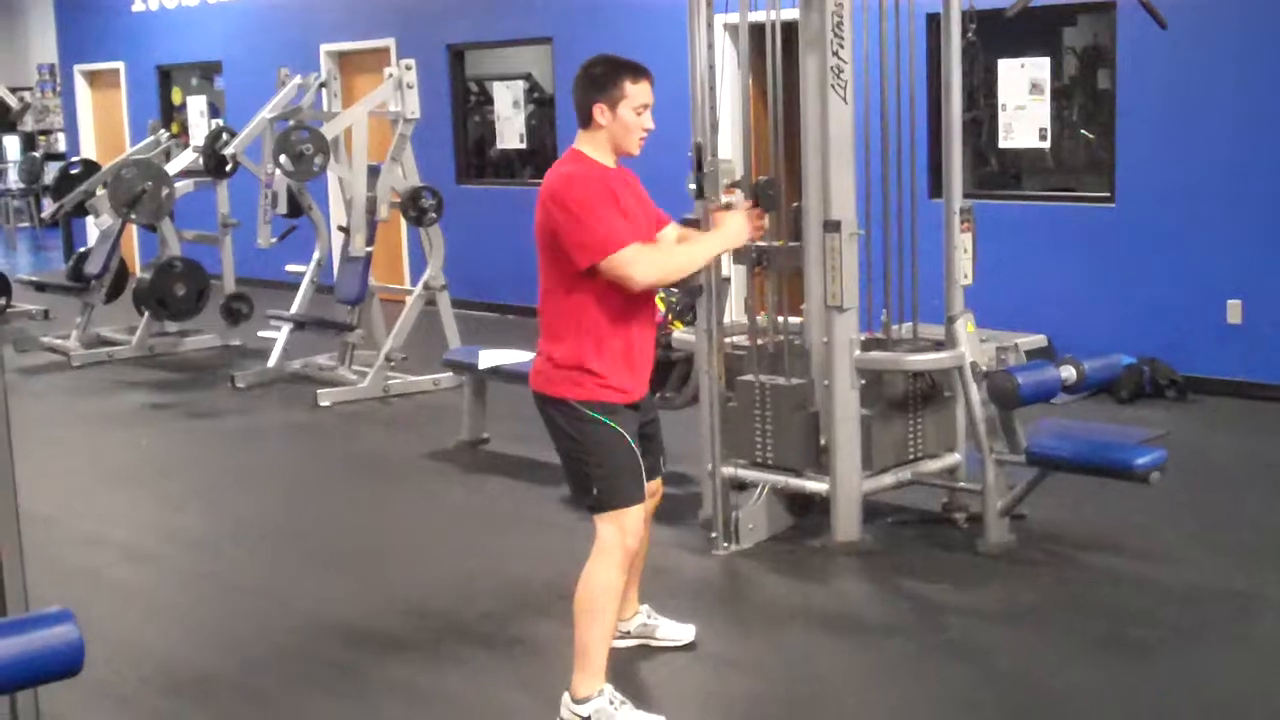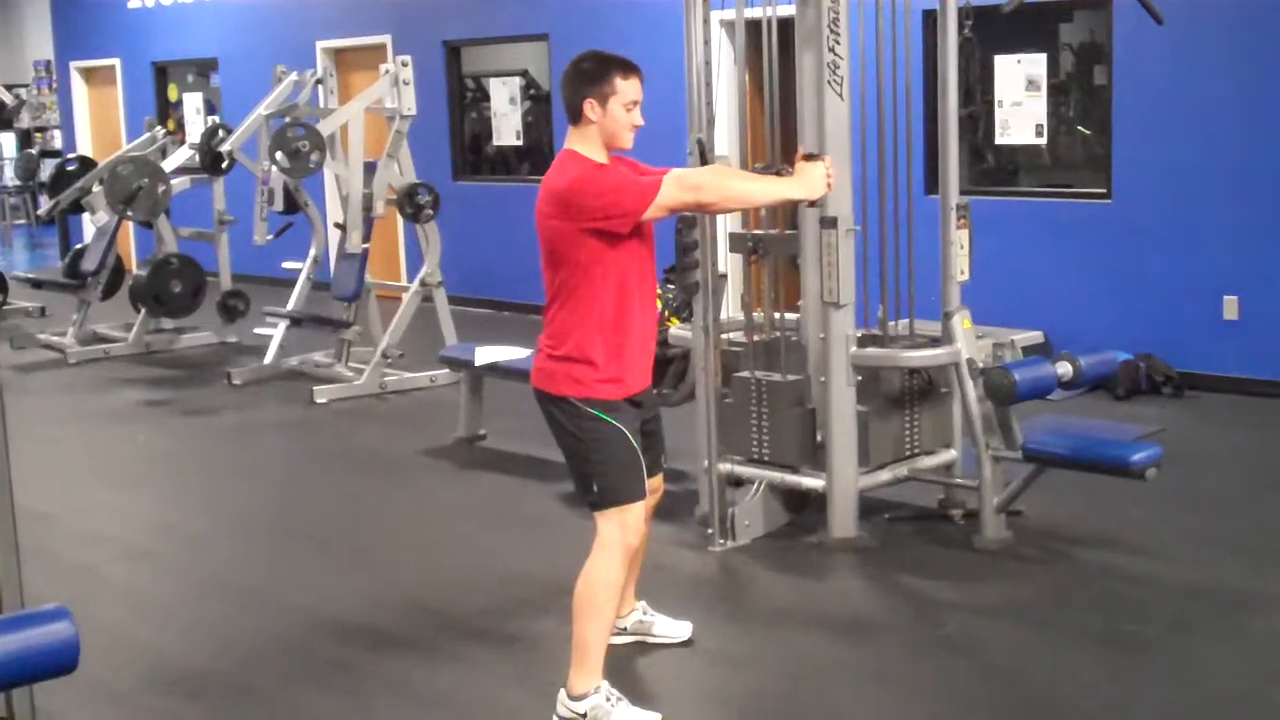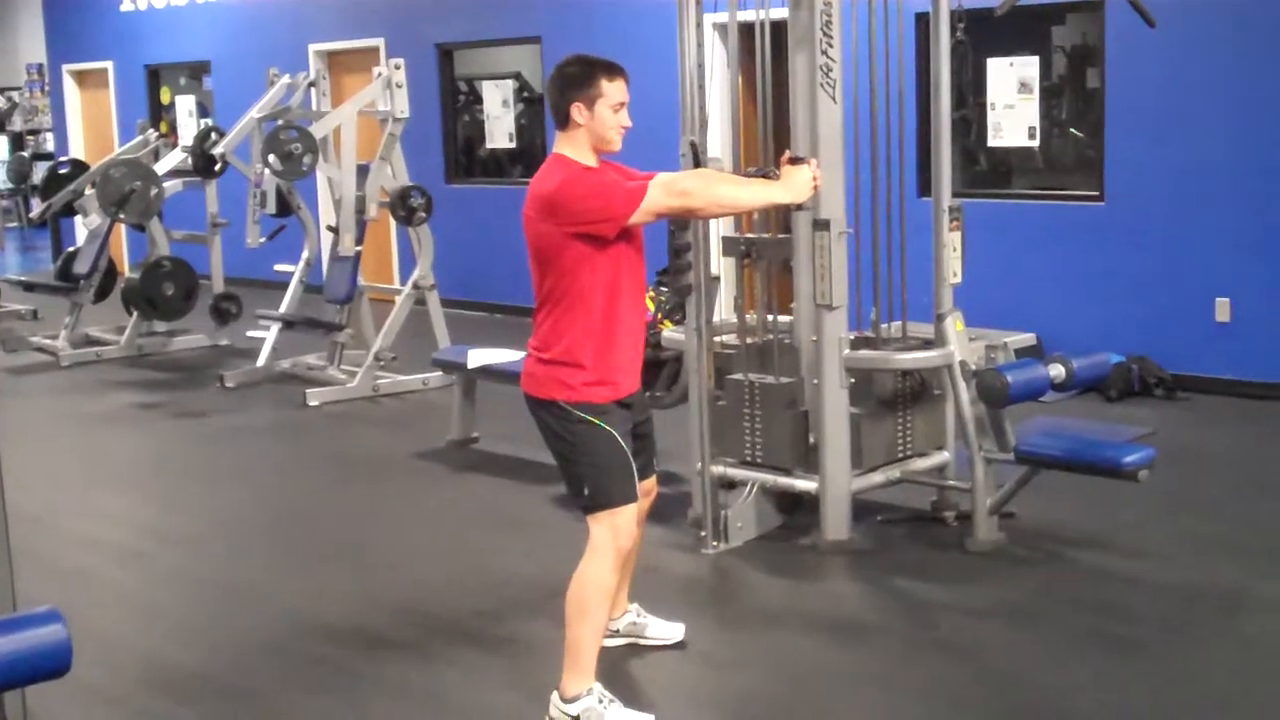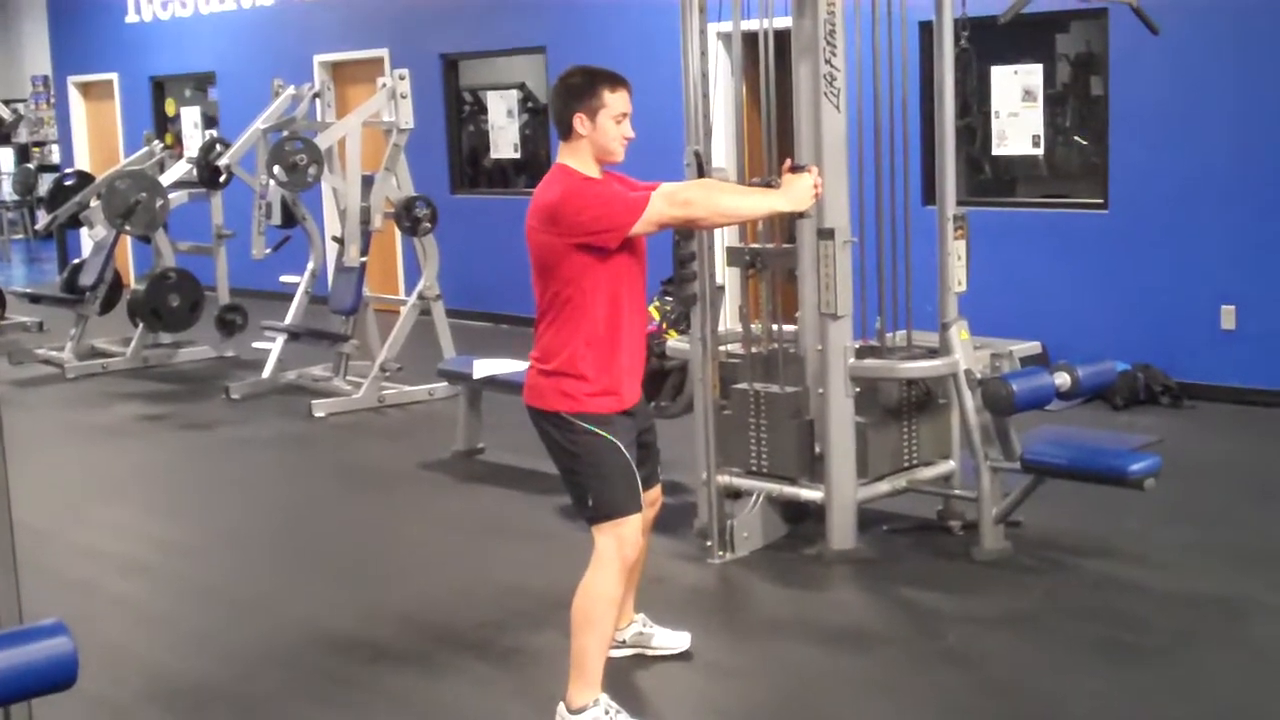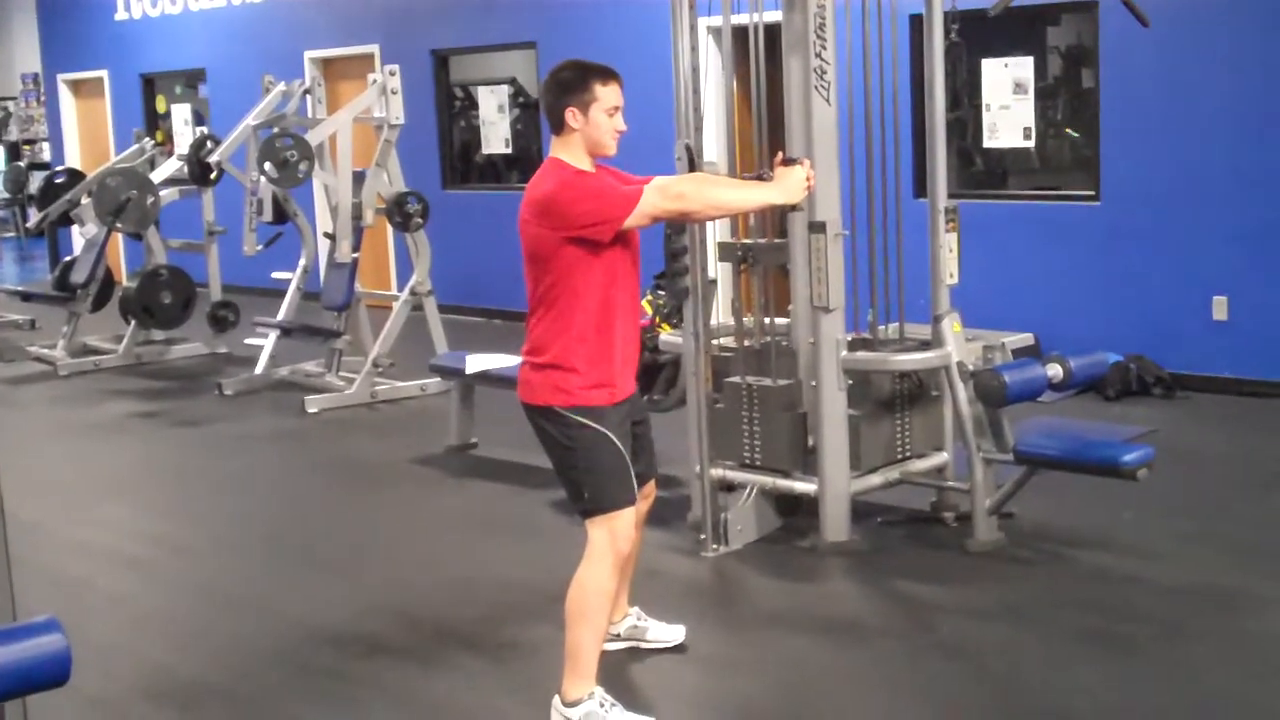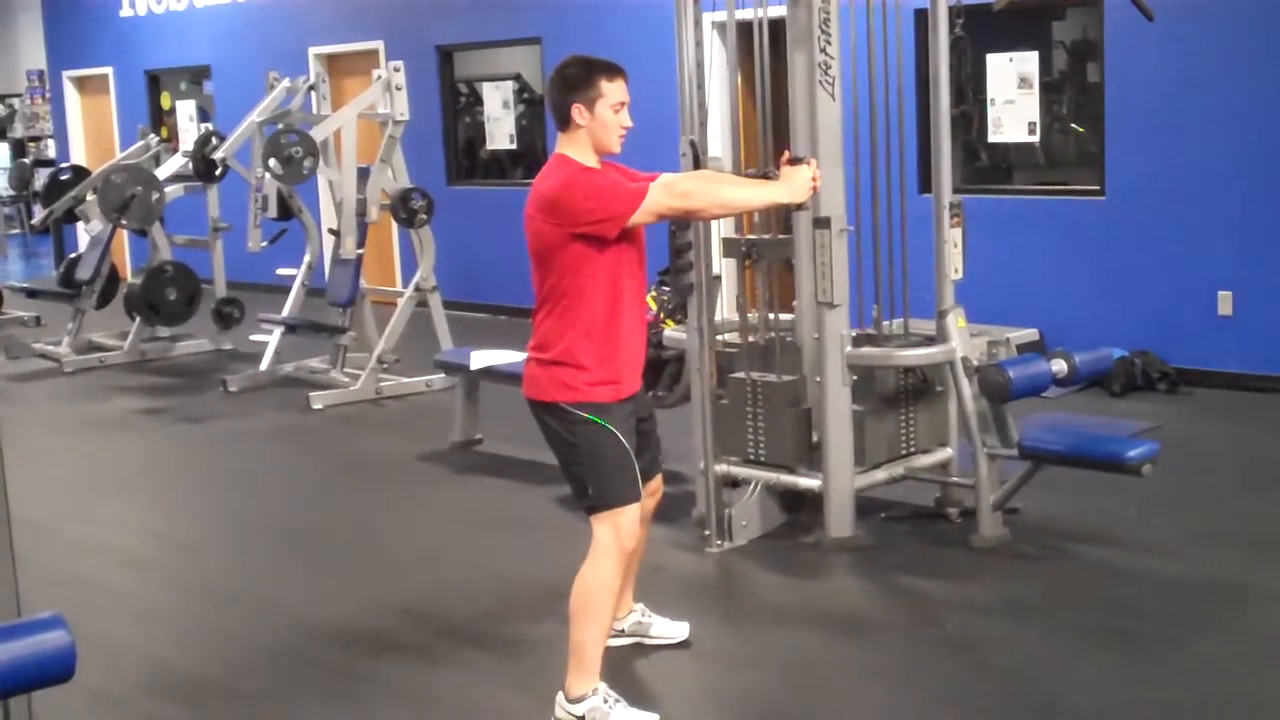
dt=0.7s
person 1, frame 1
left shoulder: (619, 181)
right shoulder: (573, 186)
left elbow: (666, 242)
right elbow: (644, 267)
left wrist: (719, 231)
right wrist: (720, 239)
left hip: (622, 379)
right hip: (584, 386)
left knee: (645, 495)
right knee: (620, 529)
left ankle: (625, 618)
person 1, frame 2
left shoulder: (612, 171)
right shoulder: (579, 183)
left elbow: (696, 182)
right elbow: (697, 194)
left wrist: (788, 180)
right wrist: (795, 188)
left hip: (622, 375)
right hip: (584, 384)
left knee: (646, 490)
right knee: (621, 526)
left ankle: (623, 613)
person 1, frame 3
left shoulder: (603, 176)
right shoulder: (566, 186)
left elbow: (685, 184)
right elbow: (682, 198)
left wrist: (774, 183)
right wrist: (782, 193)
left hip: (612, 378)
right hip: (574, 388)
left knee: (640, 492)
right knee: (614, 528)
left ankle: (617, 616)
person 1, frame 4
left shoulder: (606, 187)
right shoulder: (569, 198)
left elbow: (687, 194)
right elbow: (684, 209)
left wrist: (776, 192)
right wrist: (784, 201)
left hip: (614, 389)
right hip: (578, 397)
left knee: (646, 502)
right knee: (620, 538)
left ankle: (622, 626)
person 1, frame 5
left shoulder: (597, 180)
right shoulder: (562, 190)
left elbow: (678, 188)
right elbow: (677, 203)
left wrist: (769, 184)
right wrist: (776, 193)
left hip: (609, 382)
right hip: (571, 392)
left knee: (639, 496)
right knee: (612, 531)
left ankle: (617, 620)
person 1, frame 6
left shoulder: (604, 177)
right shoulder: (568, 186)
left elbow: (685, 183)
right elbow: (684, 200)
left wrist: (774, 183)
right wrist: (783, 192)
left hip: (614, 378)
right hip: (577, 387)
left knee: (646, 491)
right knee: (617, 527)
left ankle: (621, 615)
